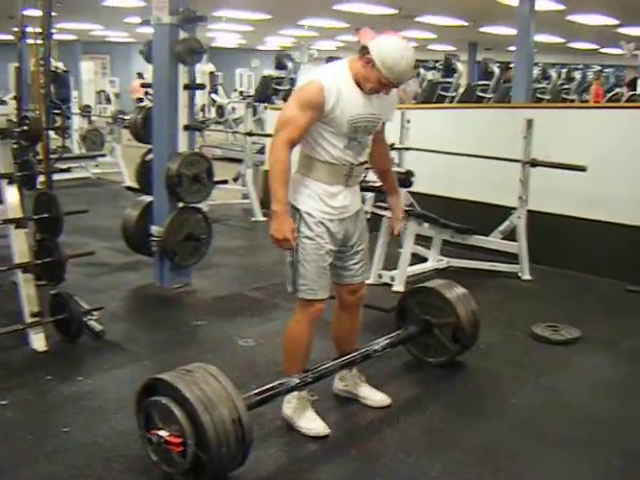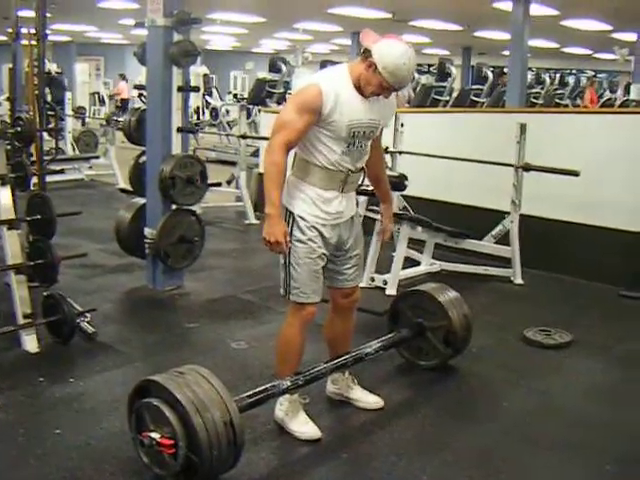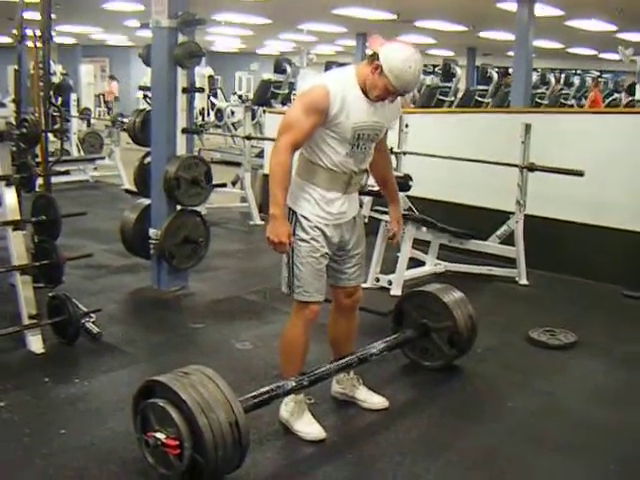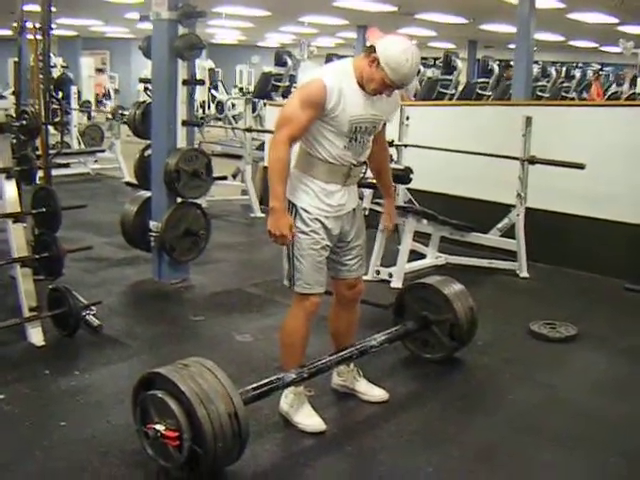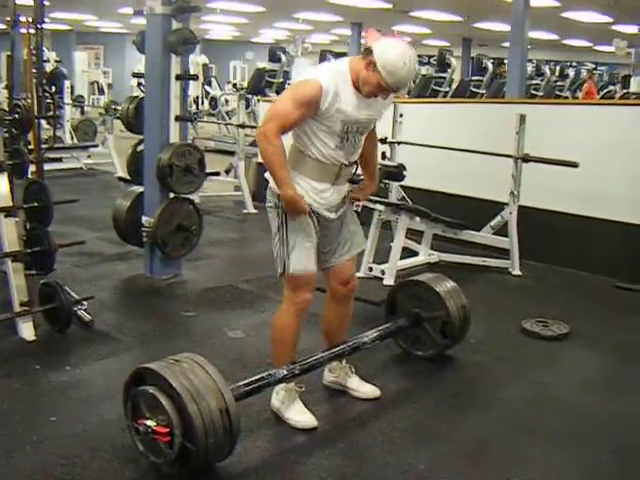
dt=0.4s
person 1, frame 1
left shoulder: (385, 95)
right shoulder: (321, 85)
right elbow: (281, 144)
left wrist: (394, 194)
right wrist: (279, 212)
left hip: (350, 205)
right hip: (312, 206)
left knee: (353, 296)
right knee: (311, 305)
left ankle: (348, 376)
right ankle: (295, 399)
person 1, frame 2
left shoulder: (384, 101)
right shoulder: (320, 90)
right elbow: (277, 147)
left wrist: (386, 202)
right wrist: (272, 215)
left hip: (346, 211)
right hip: (307, 212)
left knee: (346, 299)
right knee: (304, 309)
left ankle: (340, 380)
right ankle: (287, 402)
person 1, frame 3
left shoulder: (388, 105)
right shoulder: (326, 92)
right elbow: (284, 147)
left wrist: (394, 203)
right wrist: (276, 214)
left hip: (348, 212)
right hip: (309, 212)
left knee: (349, 298)
right knee: (308, 308)
left ankle: (345, 380)
right ankle: (292, 401)
person 1, frame 4
left shoulder: (387, 96)
right shoulder: (323, 86)
right elbow: (281, 141)
left wrist: (388, 195)
right wrist: (276, 208)
left hip: (348, 204)
right hip: (308, 205)
left knee: (351, 290)
right knee: (308, 300)
left ankle: (345, 372)
right ankle: (292, 394)
person 1, frame 5
left shoulder: (378, 92)
right shoulder: (319, 84)
right elbow: (268, 132)
left wrist: (370, 179)
right wrist: (290, 191)
left hip: (335, 199)
right hip: (296, 197)
left knee: (344, 285)
right knee: (300, 295)
left ankle: (336, 369)
right ankle: (283, 391)
